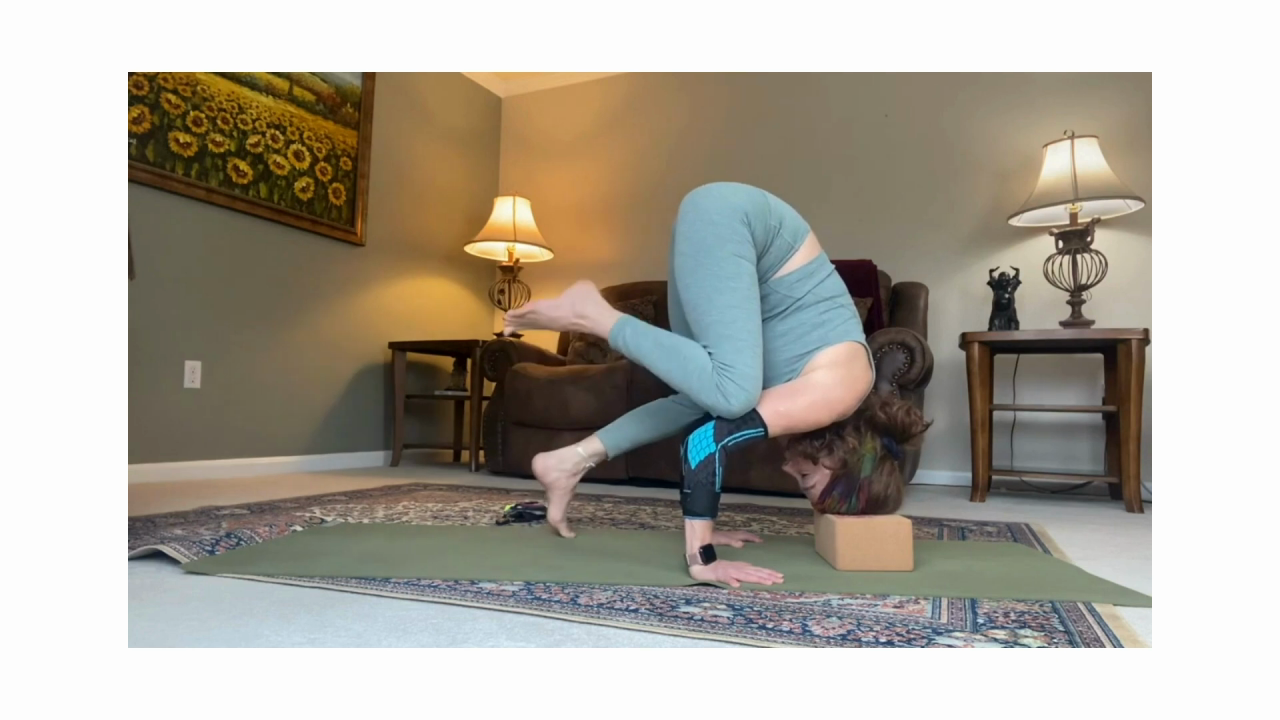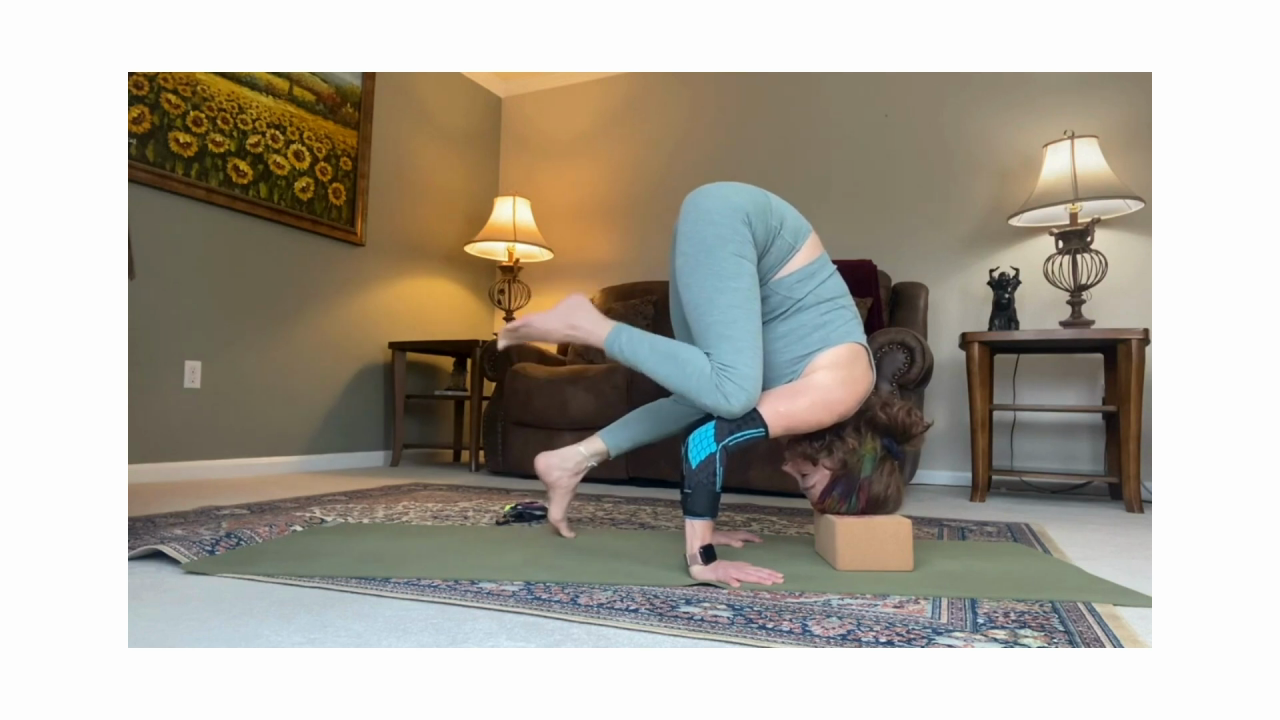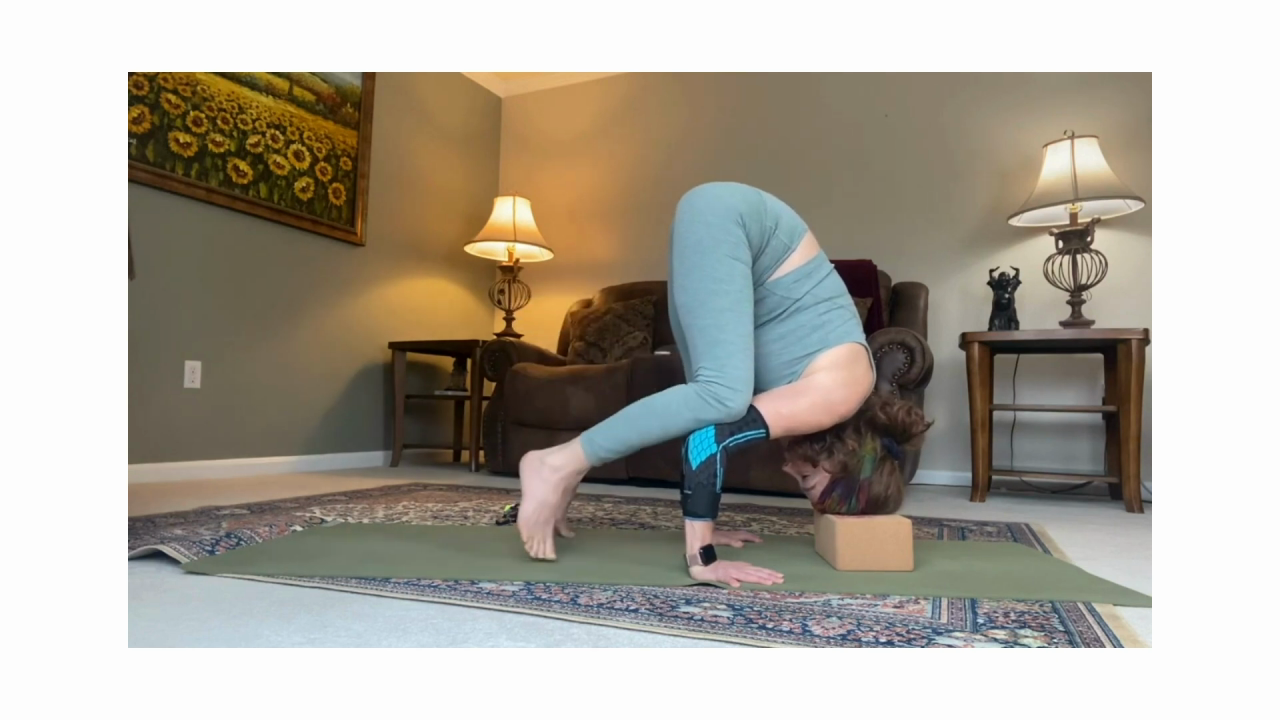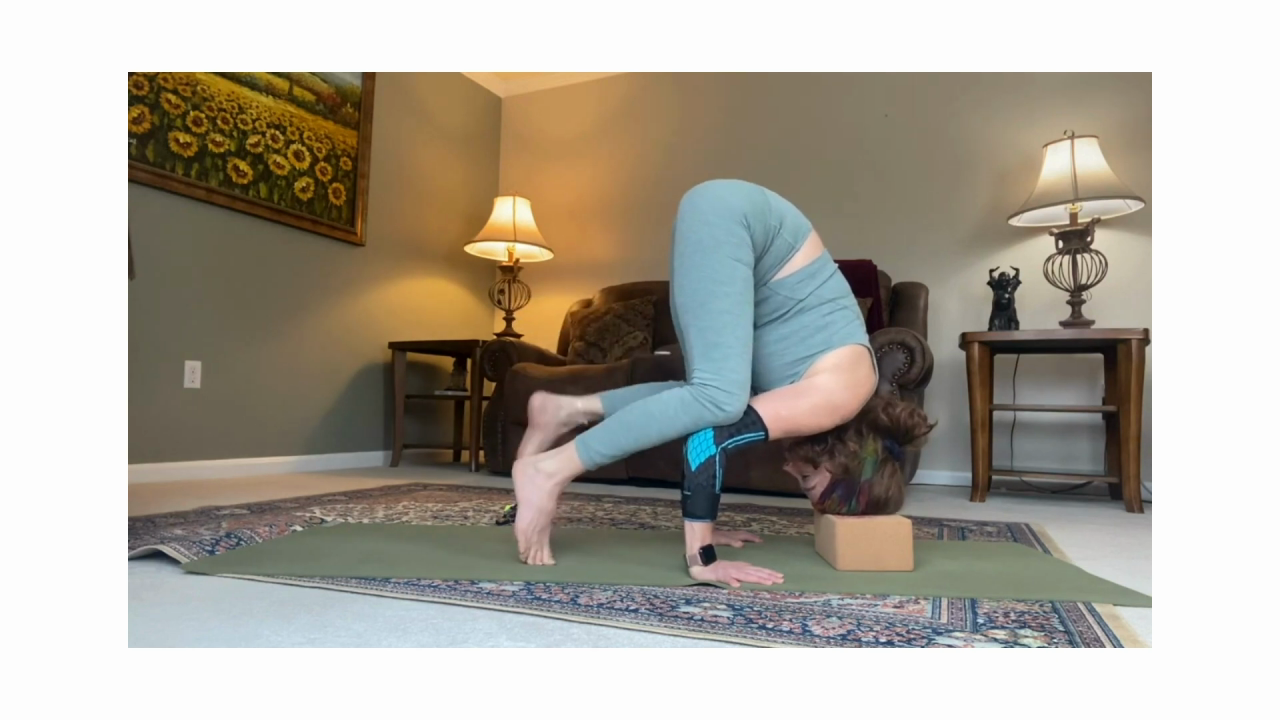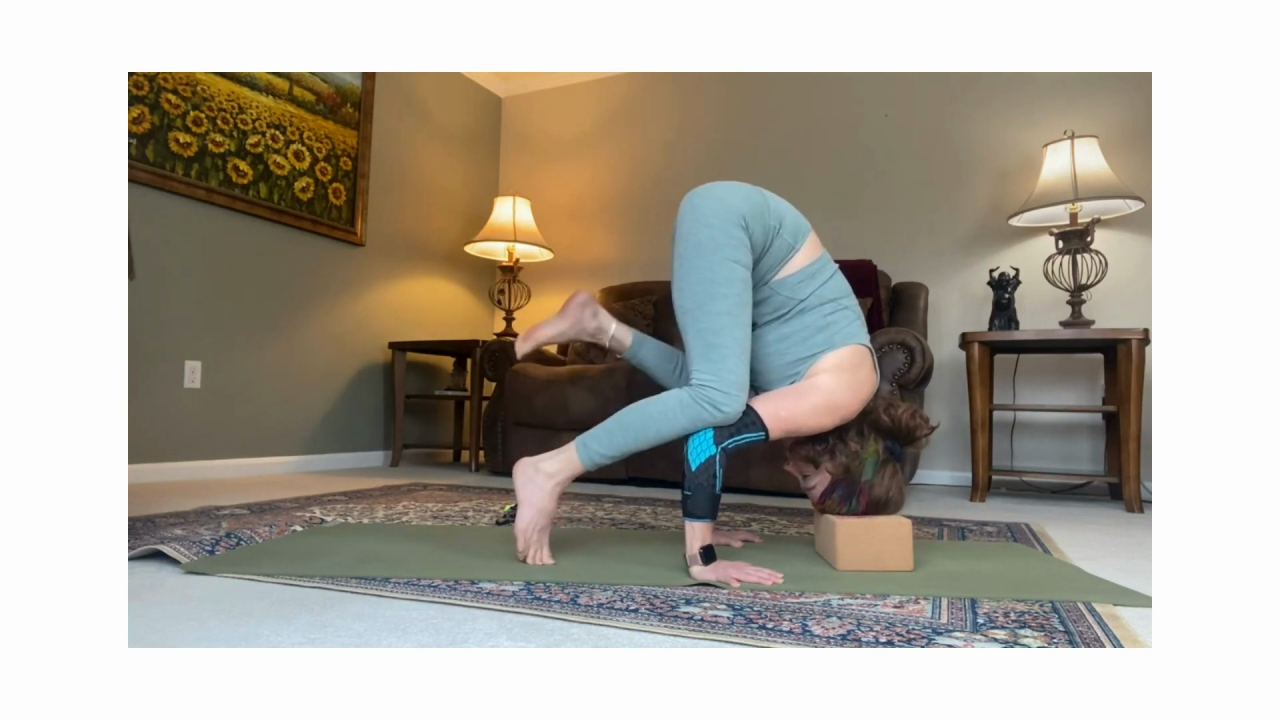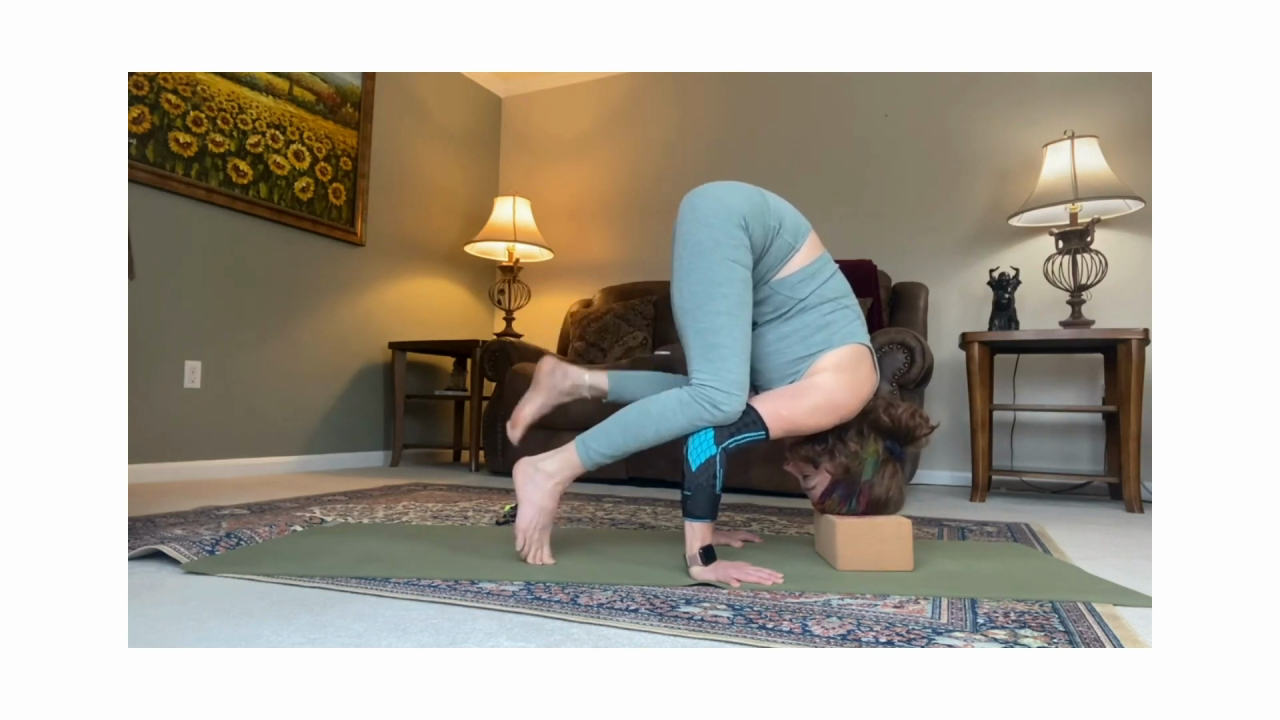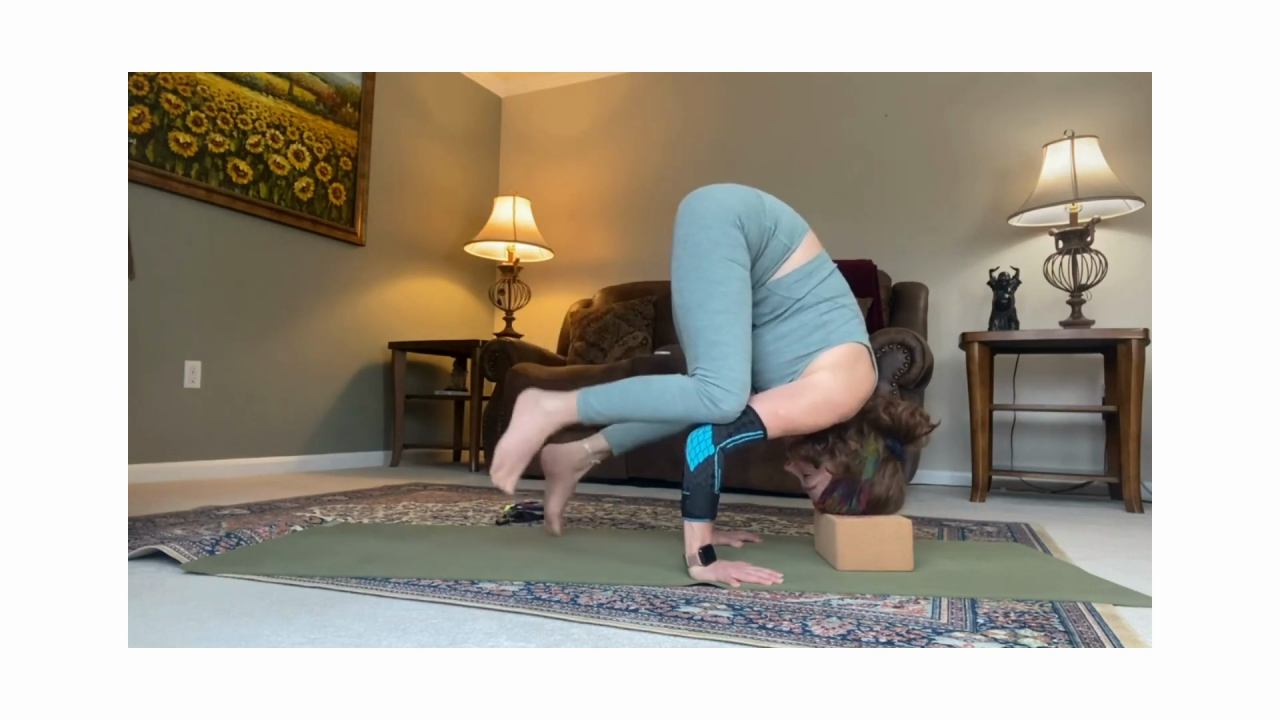
dt=0.5s
person 1, frame 1
left shoulder: (837, 386)
right shoulder: (836, 393)
right elbow: (710, 442)
left wrist: (702, 529)
right wrist: (702, 560)
left hip: (730, 226)
right hip: (726, 218)
left knee: (708, 396)
right knee: (729, 394)
left ankle: (572, 462)
right ankle: (593, 315)
person 1, frame 2
left shoulder: (840, 384)
right shoulder: (838, 394)
right elbow: (713, 440)
left wrist: (703, 529)
right wrist: (701, 560)
left hip: (735, 225)
right hip: (727, 217)
left knee: (710, 397)
right knee: (729, 394)
left ankle: (574, 461)
right ankle: (585, 325)
person 1, frame 3
left shoulder: (838, 385)
right shoulder: (837, 395)
right elbow: (712, 441)
left wrist: (703, 525)
right wrist: (701, 559)
left hip: (733, 226)
right hip: (723, 218)
left knee: (711, 399)
right knee: (721, 398)
left ankle: (574, 463)
right ankle: (558, 465)
person 1, frame 4
left shoulder: (845, 382)
right shoulder: (838, 397)
right elbow: (713, 442)
left wrist: (703, 527)
right wrist: (701, 559)
left hip: (738, 223)
left knee: (710, 399)
right knee: (720, 401)
left ankle: (571, 411)
right ankle: (550, 471)
person 1, frame 5
left shoulder: (846, 384)
right shoulder: (839, 397)
right elbow: (714, 438)
left wrist: (704, 528)
right wrist: (701, 560)
left hip: (735, 225)
right hip: (727, 218)
left knee: (712, 397)
right knee: (717, 401)
left ankle: (602, 326)
right ankle: (550, 472)
person 1, frame 6
left shoulder: (843, 385)
right shoulder: (838, 397)
right elbow: (712, 441)
left wrist: (704, 529)
right wrist: (700, 559)
left hip: (739, 225)
right hip: (727, 217)
left knee: (712, 399)
right knee: (718, 401)
left ankle: (578, 382)
right ankle: (550, 472)
person 1, frame 7
left shoulder: (840, 387)
right shoulder: (838, 396)
right elbow: (711, 441)
left wrist: (704, 528)
right wrist: (699, 560)
left hip: (736, 228)
right hip: (723, 219)
left knee: (709, 399)
right knee: (719, 399)
left ankle: (580, 455)
right ankle: (551, 410)
